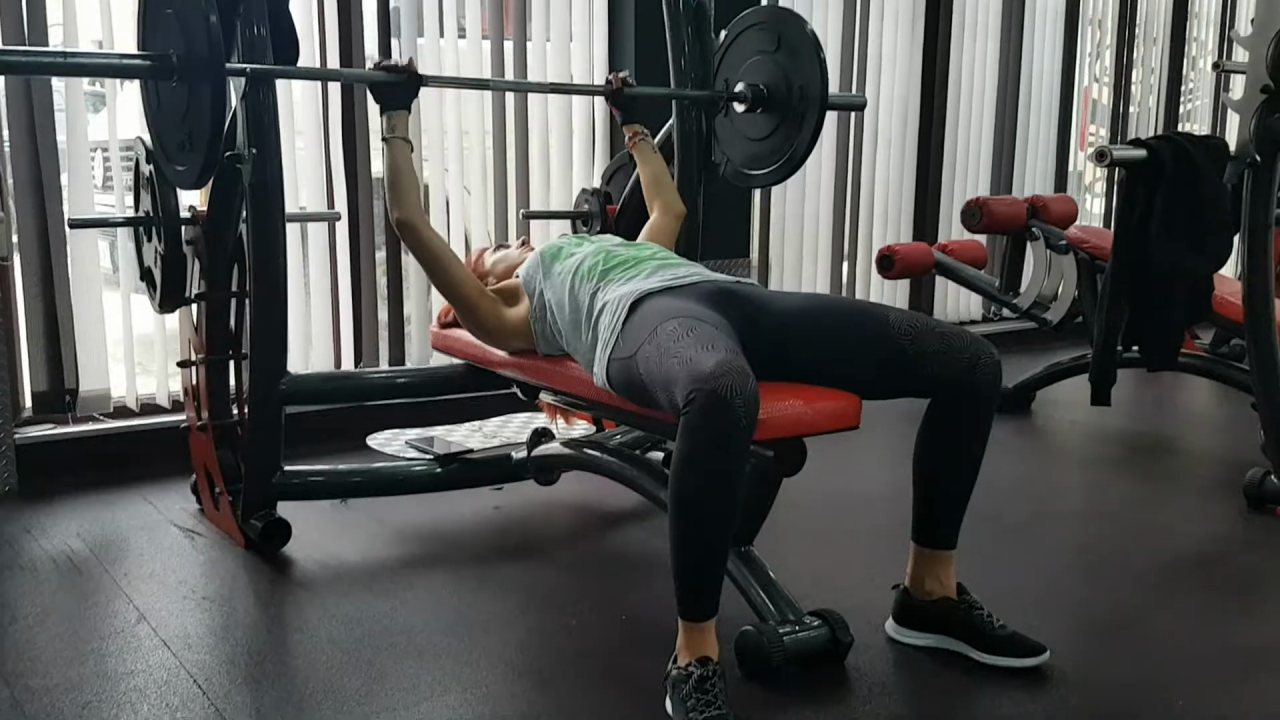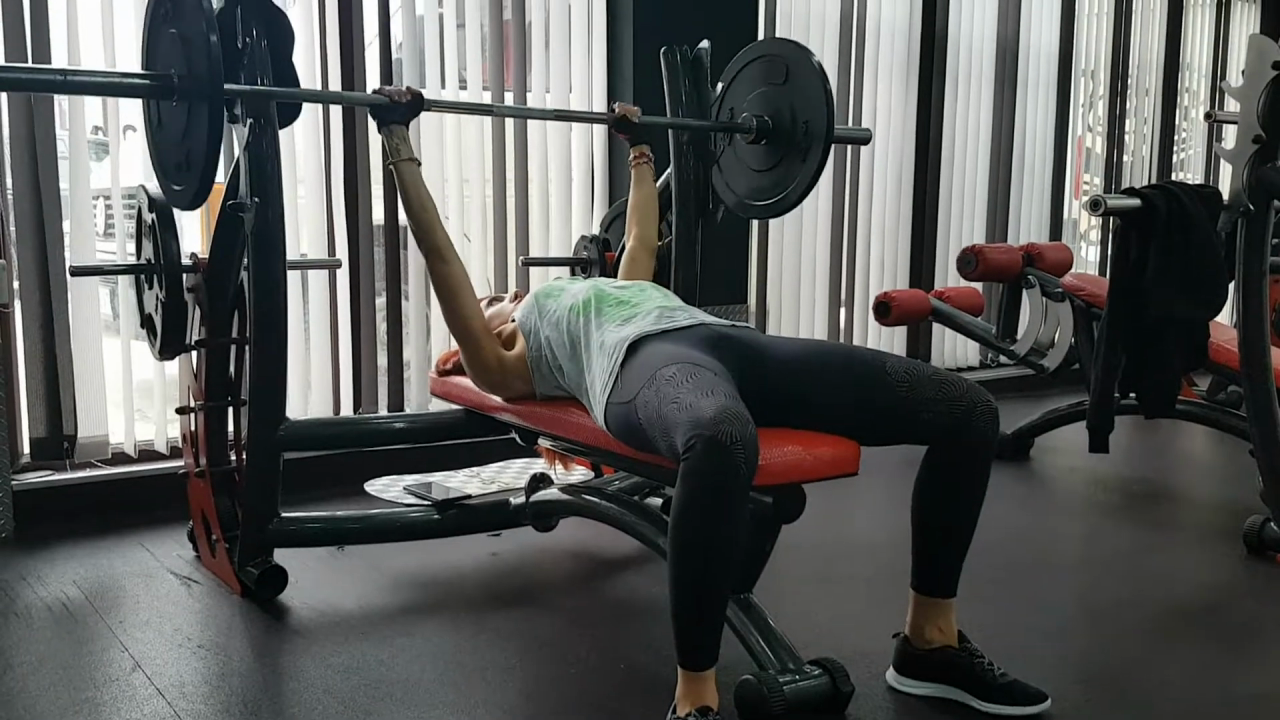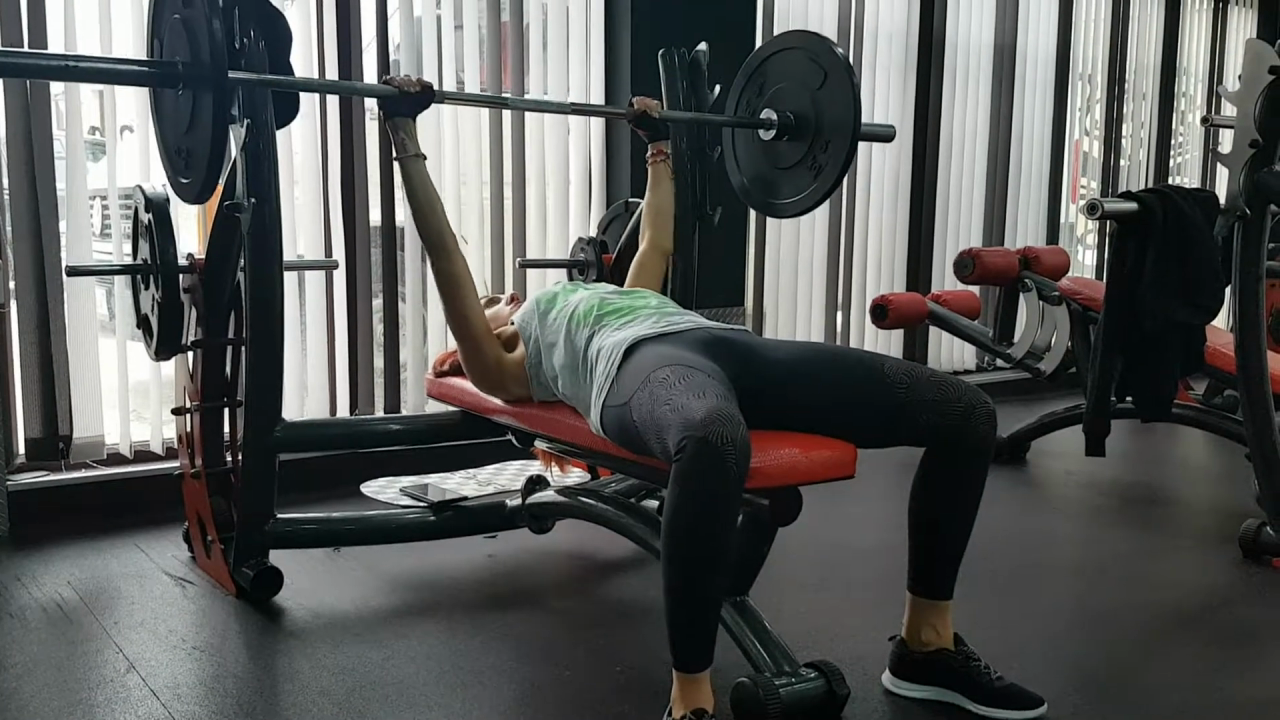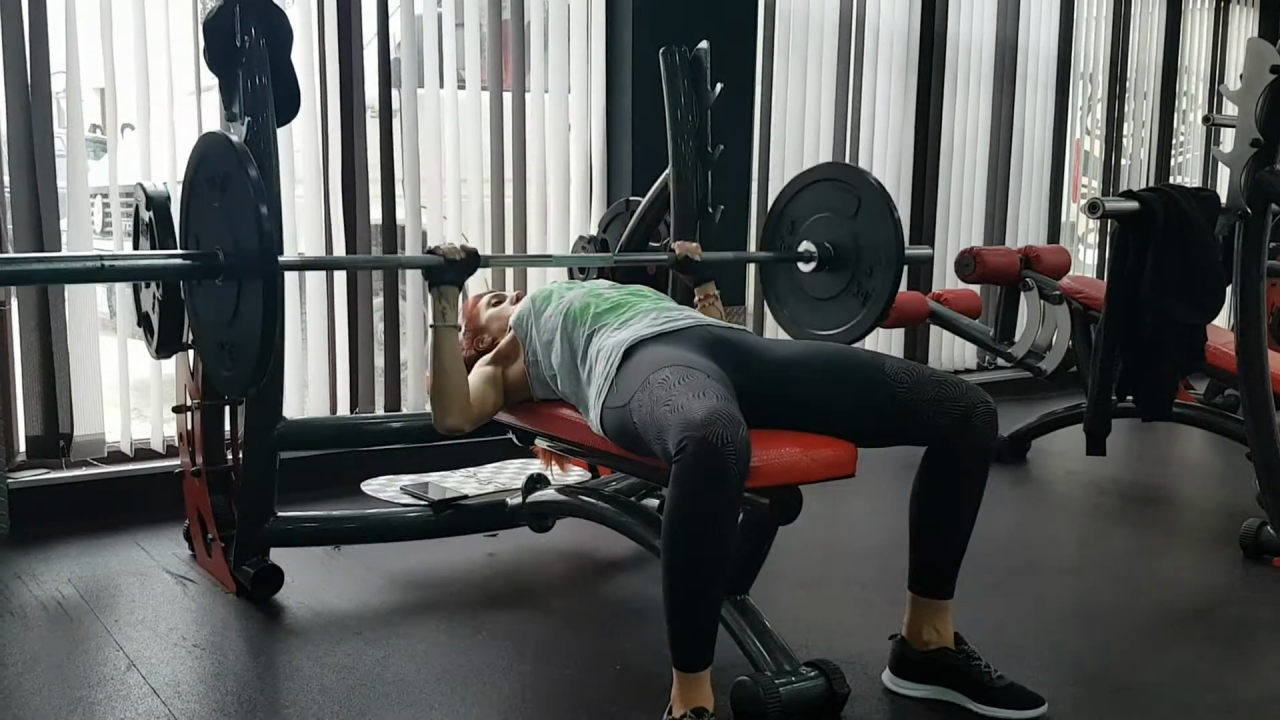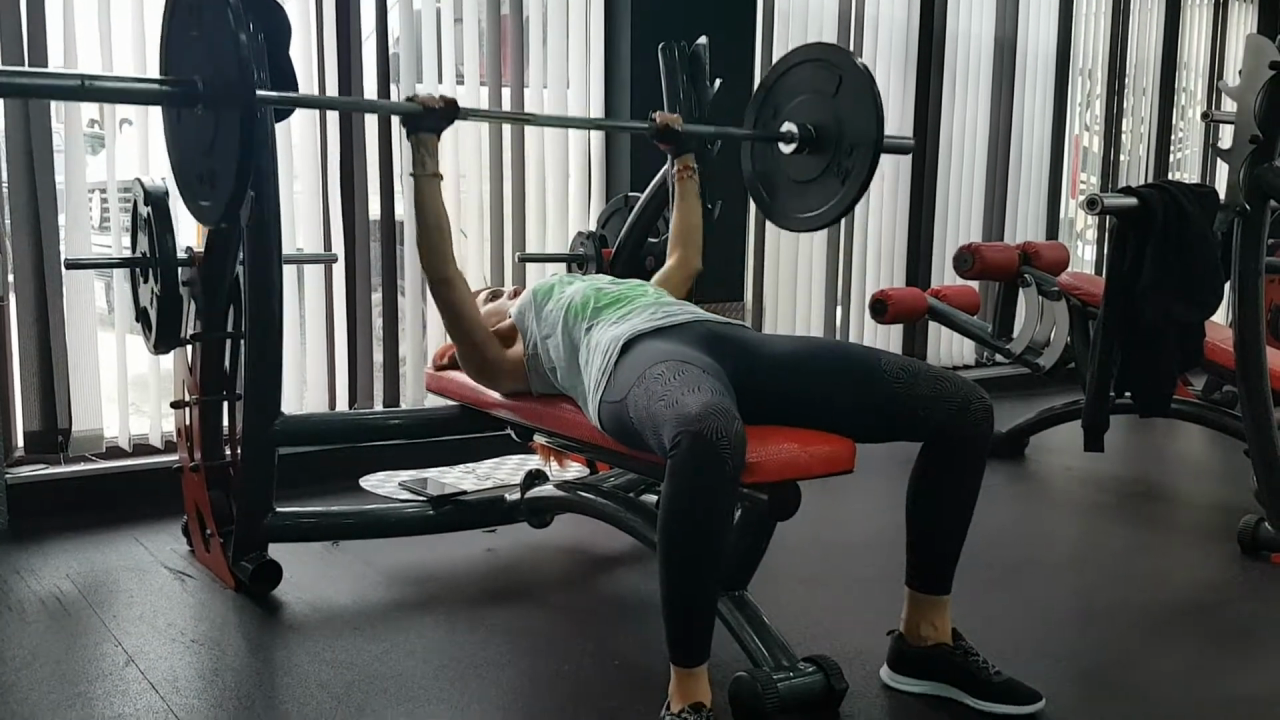
dt=1s
person 1, frame 1
left shoulder: (594, 256)
right shoulder: (510, 319)
left elbow: (669, 211)
right elbow: (412, 225)
left wrist: (632, 124)
right wrist: (396, 116)
left knee: (969, 363)
right knee: (720, 391)
left ankle: (929, 593)
right ankle: (694, 659)
person 1, frame 2
left shoulder: (592, 303)
right shoulder: (505, 368)
left elbow: (641, 243)
right elbow: (440, 256)
left wrist: (639, 150)
right wrist: (397, 141)
left knee: (967, 410)
right knee: (720, 439)
left ankle: (930, 643)
person 1, frame 3
left shoulder: (604, 306)
right shoulder: (505, 370)
left elbow: (657, 247)
right elbow: (444, 256)
left wrist: (657, 145)
right wrist: (405, 135)
left hip: (728, 347)
left knee: (965, 413)
right knee: (714, 441)
left ankle: (926, 646)
person 1, frame 4
left shoulder: (601, 297)
right shoulder: (504, 363)
right elbow: (452, 417)
left wrist: (701, 279)
right wrist: (444, 296)
left knee: (965, 412)
right knee: (713, 441)
left ankle: (926, 645)
person 1, frame 5
left shoulder: (598, 302)
right shoulder: (503, 361)
left elbow: (684, 263)
right elbow: (444, 279)
left wrist: (683, 162)
right wrist: (426, 151)
left knee: (963, 409)
right knee: (707, 436)
left ankle: (925, 640)
